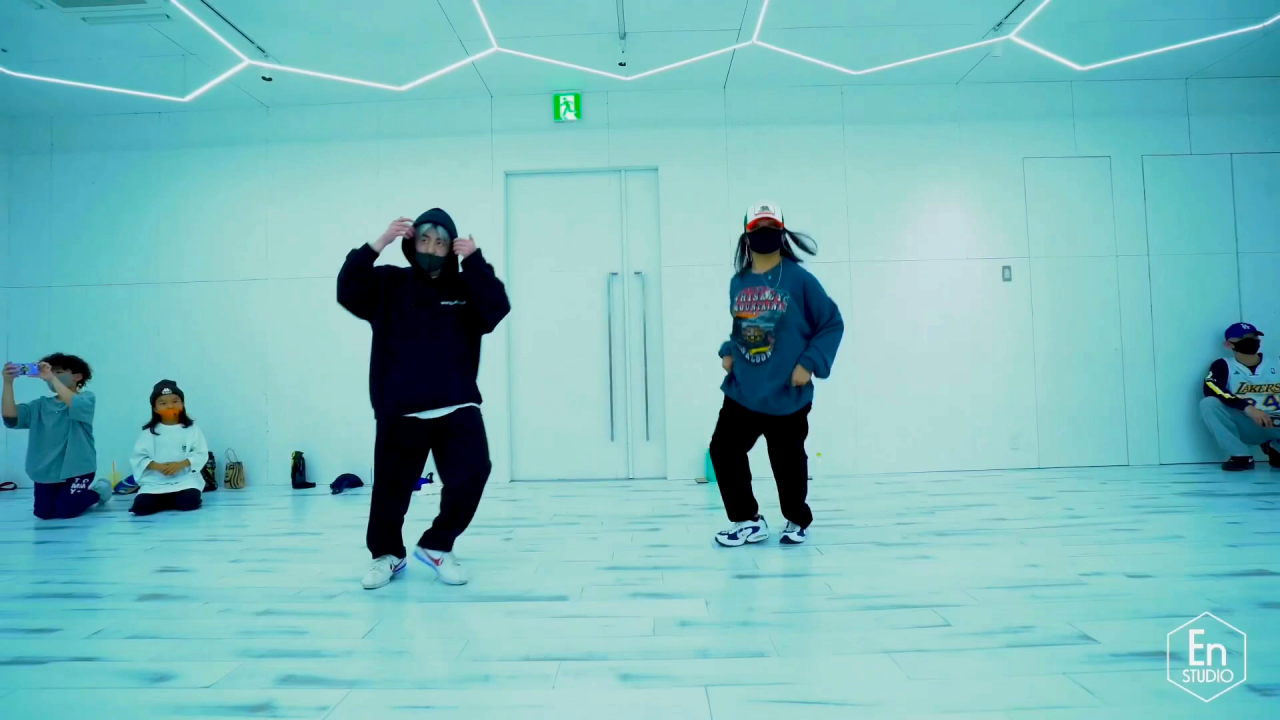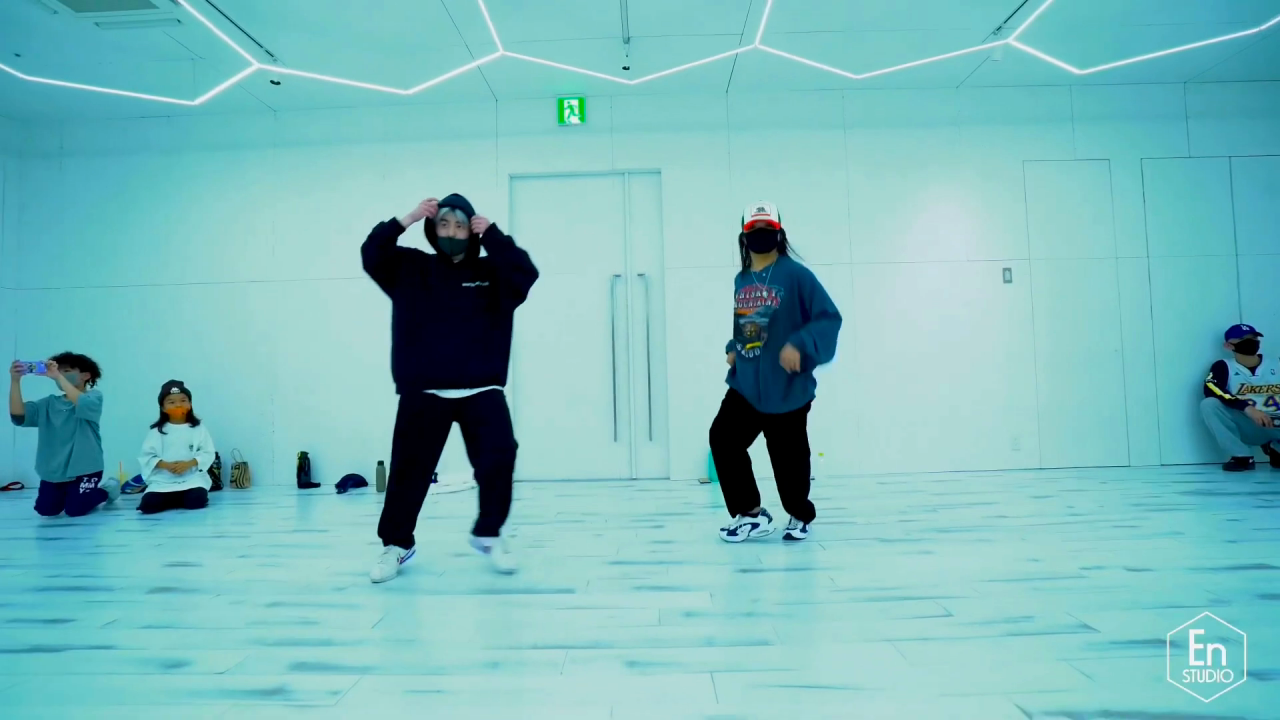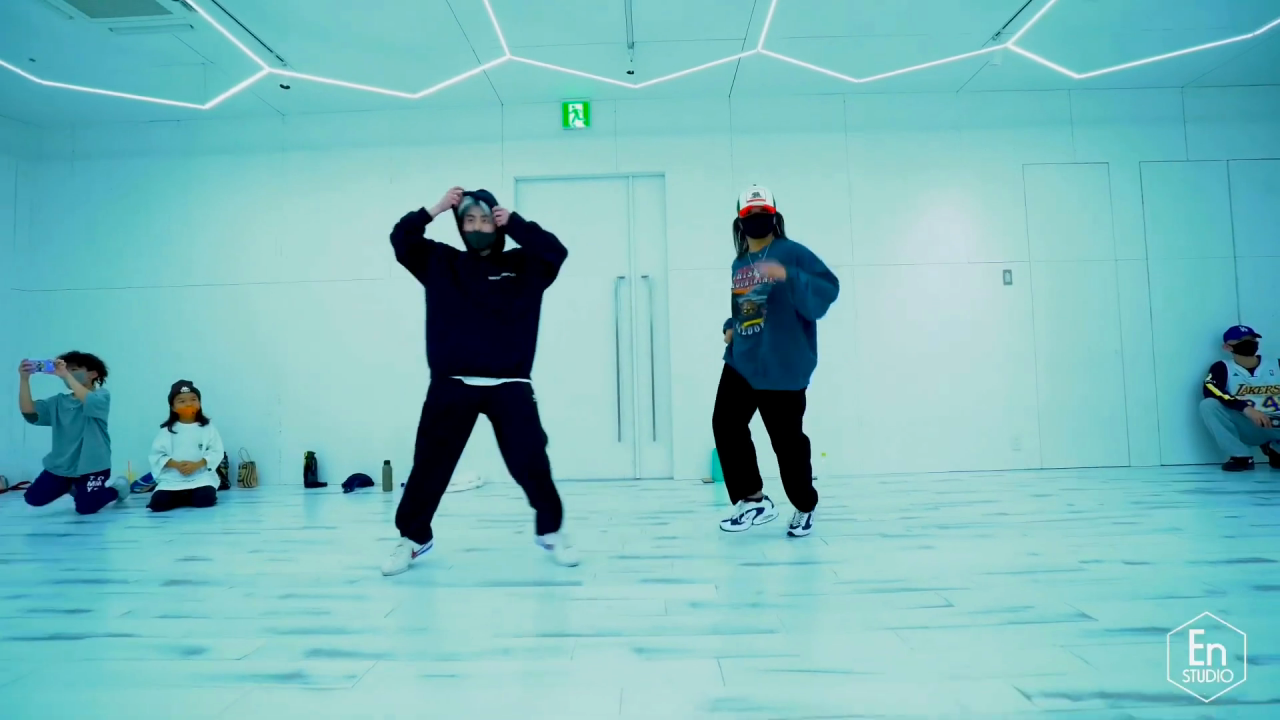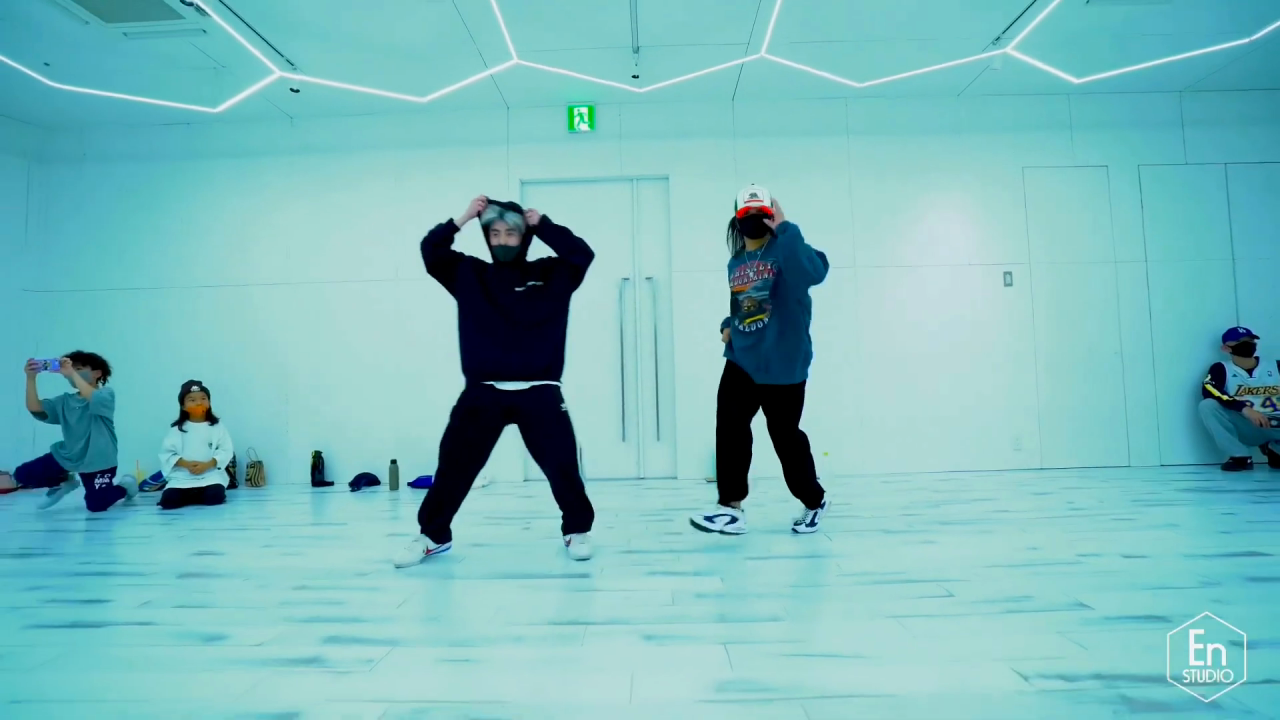
dt=0.1s
person 1, frame 1
left shoulder: (467, 287)
right shoulder: (388, 285)
left elbow: (498, 308)
right elbow: (347, 290)
left wrist: (474, 260)
right wrist: (379, 244)
left hip: (458, 407)
right hip: (401, 409)
left knee: (471, 475)
right knee: (391, 486)
left ankle: (437, 546)
right ankle: (386, 554)
person 1, frame 2
left shoulder: (492, 271)
right shoulder: (413, 268)
left elbow: (526, 276)
right elbow: (372, 255)
left wrist: (493, 235)
right wrist: (406, 220)
left hip: (482, 389)
right hip: (425, 391)
left knee: (499, 457)
right knee: (408, 471)
left ankle: (488, 534)
right ankle: (396, 544)
person 1, frame 3
left shoulder: (521, 265)
right shoulder: (442, 263)
left elbow: (555, 254)
right elbow: (402, 240)
left wrist: (514, 222)
right wrist: (436, 210)
left hip: (508, 382)
right hip: (453, 383)
left knee: (530, 455)
right knee: (431, 458)
left ankle: (550, 529)
right ankle: (414, 536)
person 1, frame 4
left shoulder: (548, 274)
right shoulder: (469, 274)
left elbow: (581, 255)
right elbow: (432, 252)
left wrist: (542, 225)
right wrist: (462, 220)
left hip: (538, 387)
right hip: (484, 389)
left knee: (561, 458)
right knee: (455, 461)
left ankle: (577, 529)
right ankle: (433, 535)
person 2, frame 1
left shoulder: (799, 279)
right shoulder: (738, 282)
left elbow: (831, 326)
left wrist: (810, 364)
right wrist: (729, 351)
left hip: (786, 393)
right hip: (743, 391)
left knee: (787, 460)
right knee: (723, 449)
left ankle: (798, 521)
right ankle: (749, 520)
person 2, frame 2
left shoulder: (795, 274)
right shoulder: (741, 280)
left elbow: (827, 319)
left wrist: (801, 348)
right wrist: (733, 349)
left hip: (787, 389)
right hip: (745, 386)
left knee: (788, 459)
right knee: (722, 442)
left ankle: (801, 517)
right ankle: (751, 515)
person 2, frame 3
left shoulder: (791, 253)
right shoulder: (740, 264)
left elbow: (826, 289)
left wrist: (787, 277)
right wrist: (732, 326)
left hip: (783, 367)
right hip: (740, 363)
left knee: (786, 439)
right knee: (726, 425)
left ankle: (805, 506)
right ankle: (753, 499)
person 2, frame 4
left shoulder: (785, 248)
right shoulder: (735, 262)
left elbow: (814, 270)
left wrist: (785, 229)
right wrist: (730, 326)
left hip: (781, 364)
right hip: (741, 360)
left knee: (786, 435)
right knee: (731, 427)
left ankle: (813, 501)
right ankle: (731, 506)
